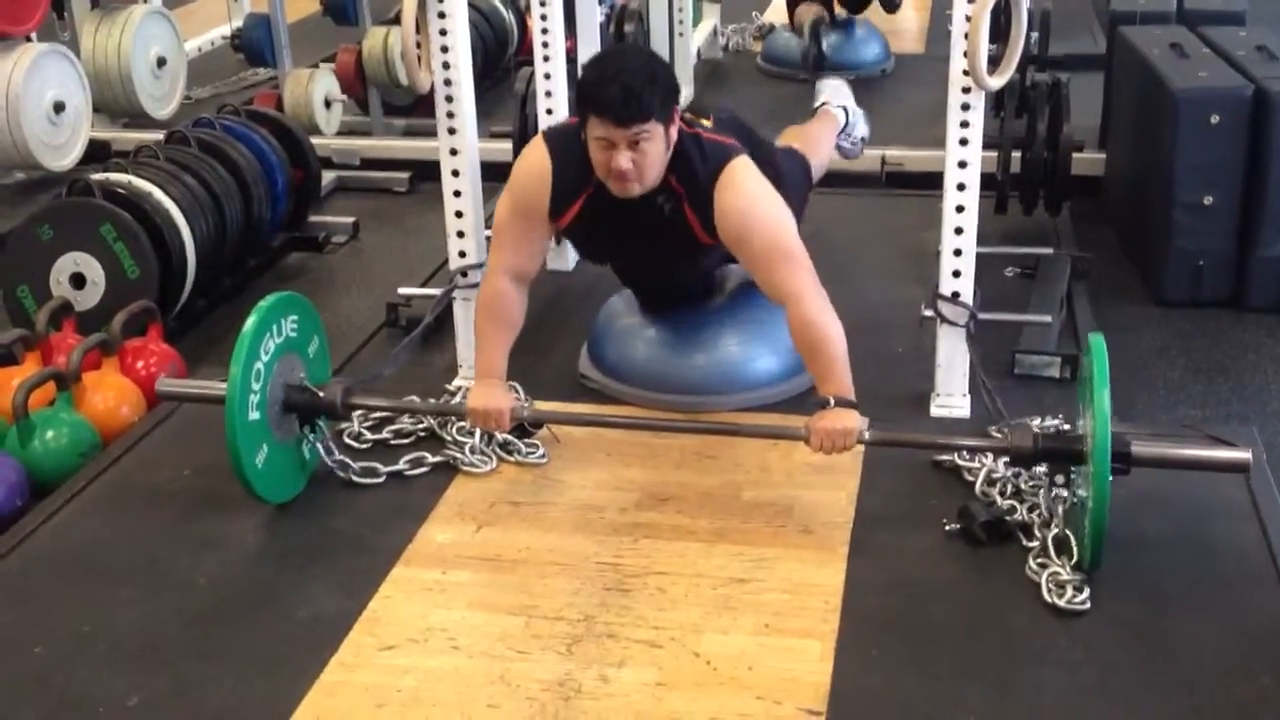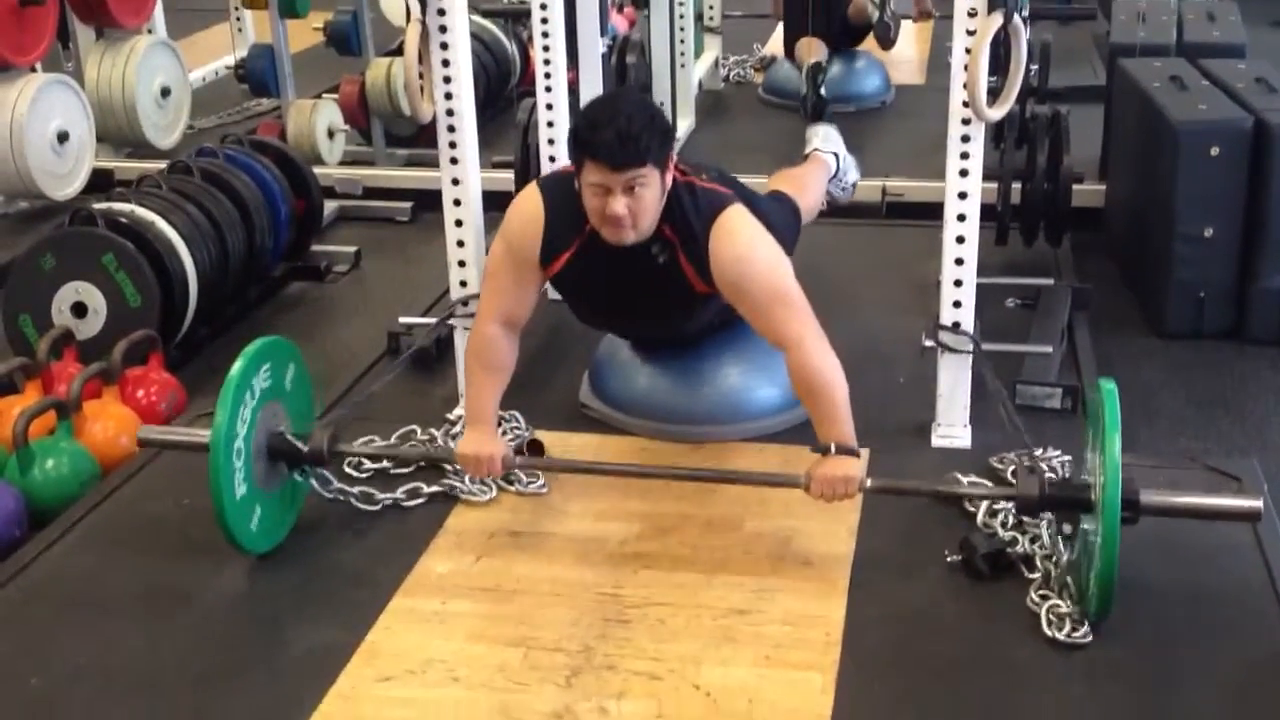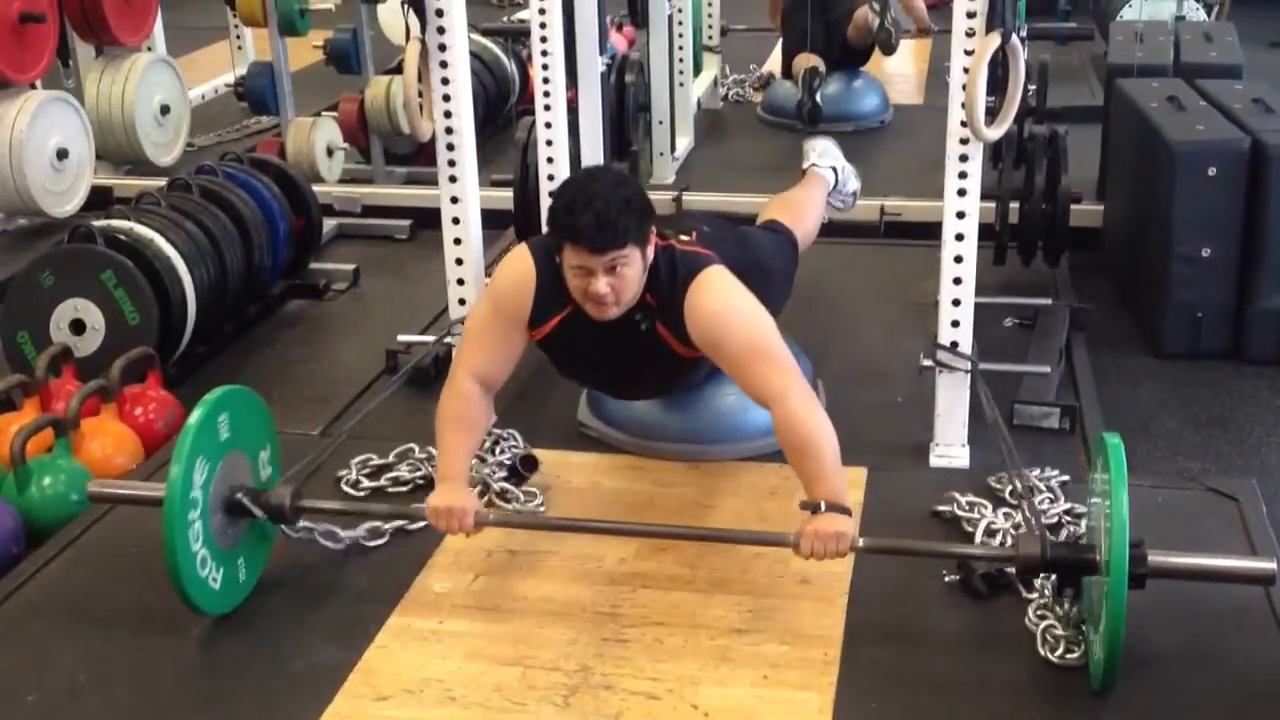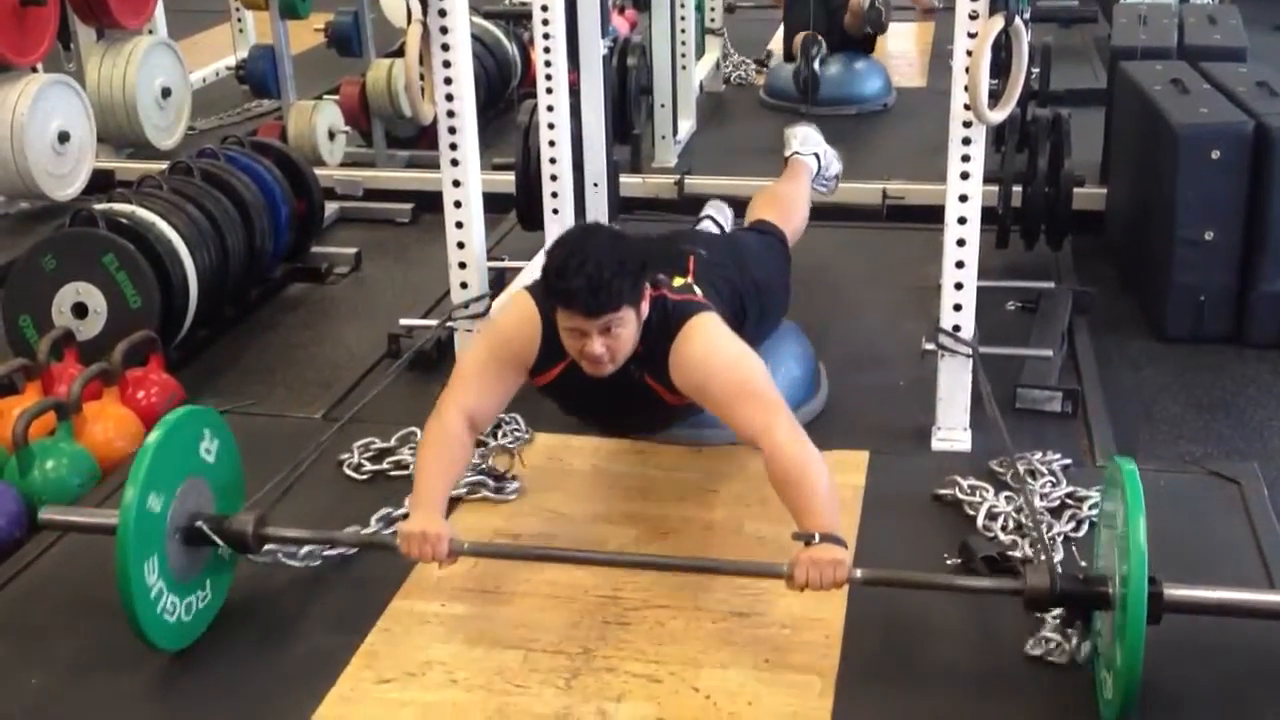
dt=0.4s
person 1, frame 1
left shoulder: (729, 179)
right shoulder: (546, 165)
left elbow: (799, 294)
right elbow: (507, 275)
left wrist: (838, 403)
right wrist: (489, 381)
left knee: (792, 169)
right knee: (669, 306)
left ankle: (833, 113)
person 1, frame 2
left shoulder: (725, 230)
right shoulder: (538, 214)
left elbow: (800, 340)
right elbow: (497, 324)
left wrist: (839, 449)
right wrist: (480, 427)
left knee: (780, 213)
left ankle: (825, 158)
person 1, frame 3
left shoulder: (707, 293)
right shoulder: (526, 276)
left elbow: (788, 397)
right elbow: (471, 381)
left wrist: (830, 508)
right wrist: (452, 483)
left hip: (733, 263)
left knee: (775, 239)
left ankle: (823, 171)
person 1, frame 4
left shoulder: (694, 340)
right shoulder: (526, 320)
left elbow: (777, 434)
right elbow: (458, 415)
left wrist: (822, 539)
right wrist: (426, 513)
left hip: (733, 280)
right hip: (658, 262)
left knee: (765, 237)
left ankle: (804, 158)
right ankle: (710, 226)
